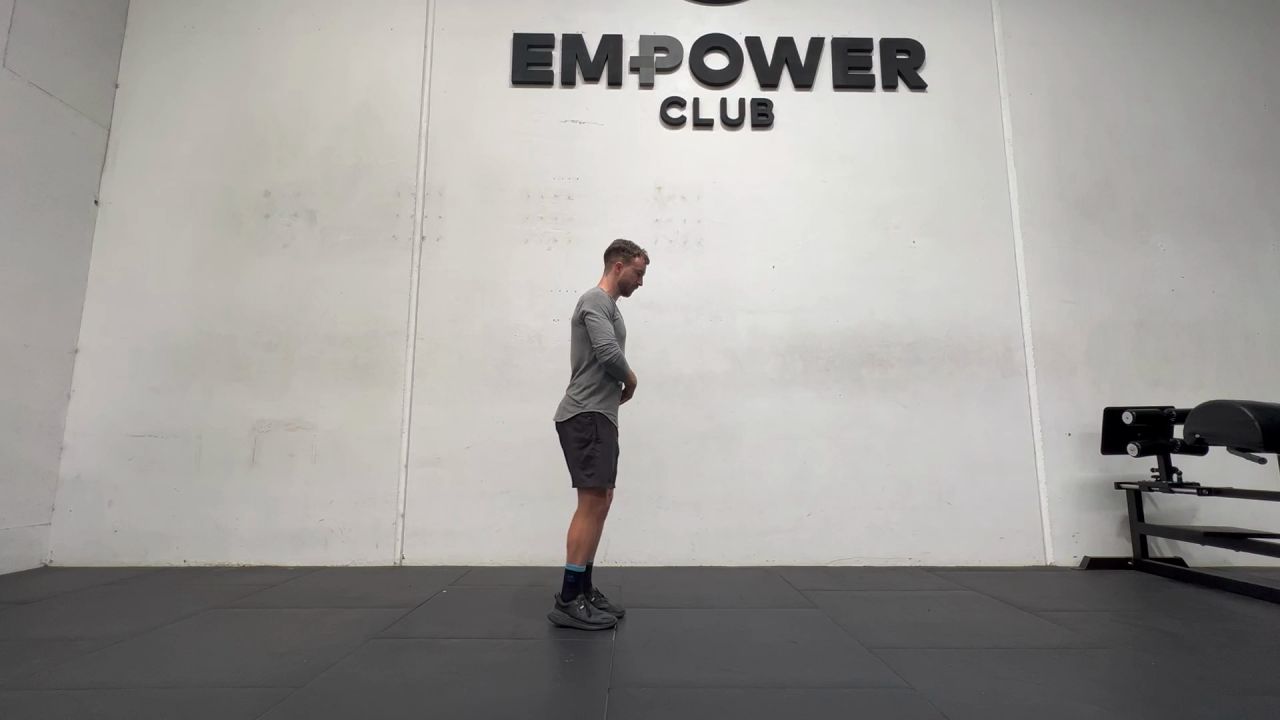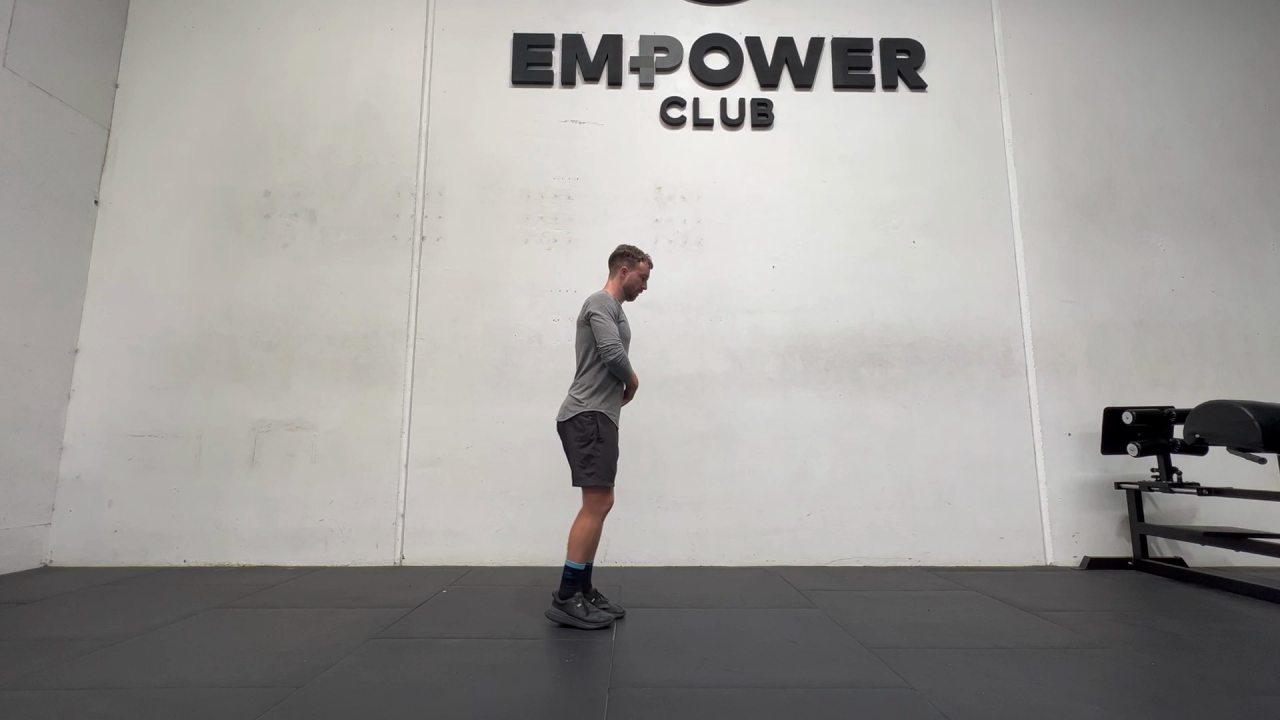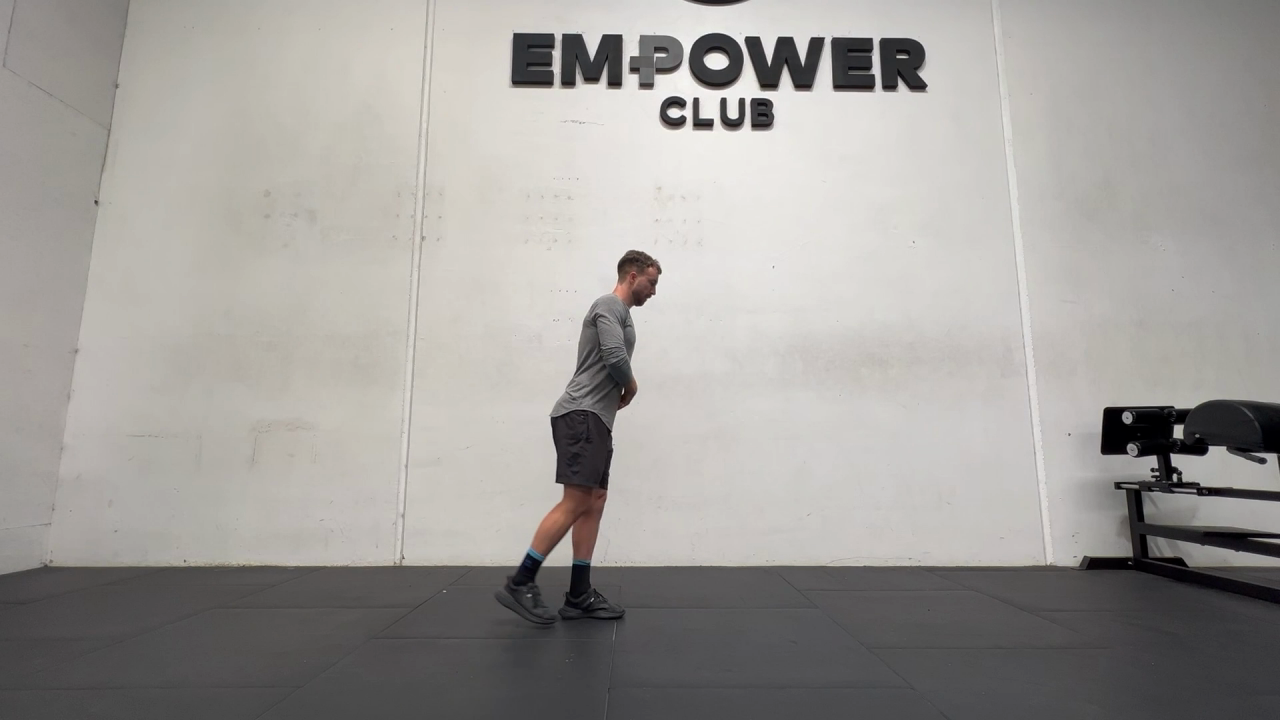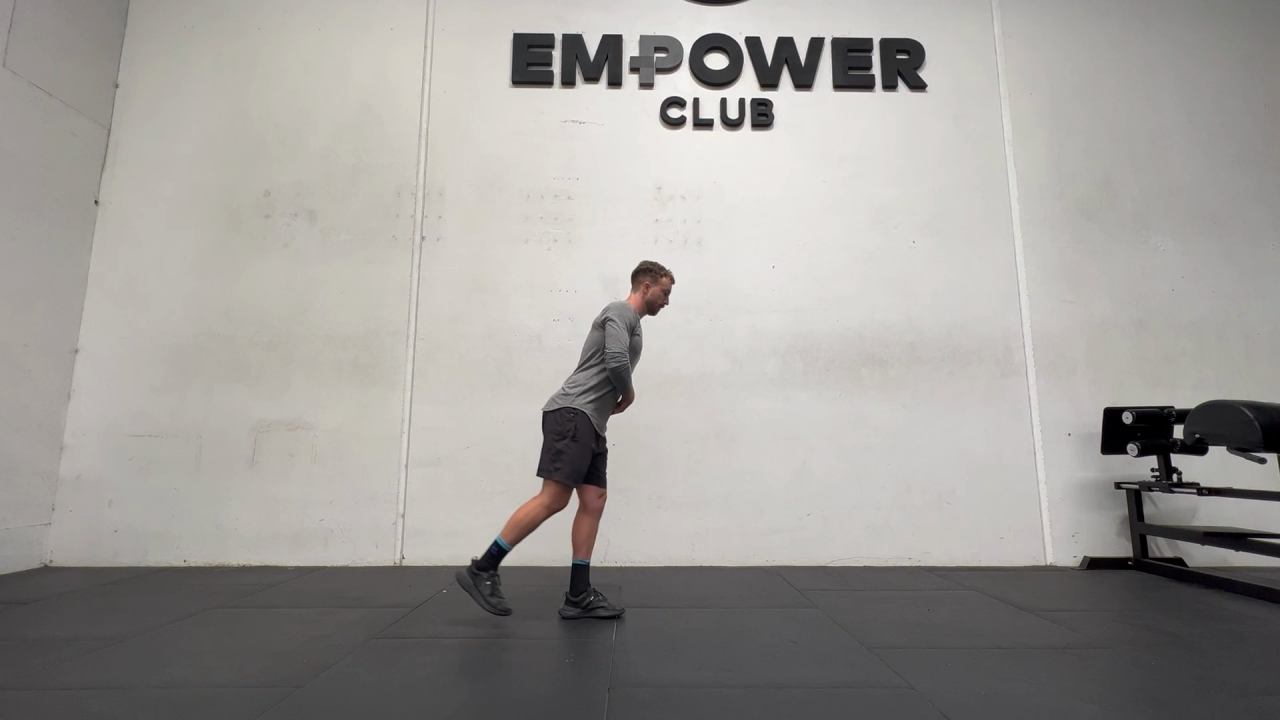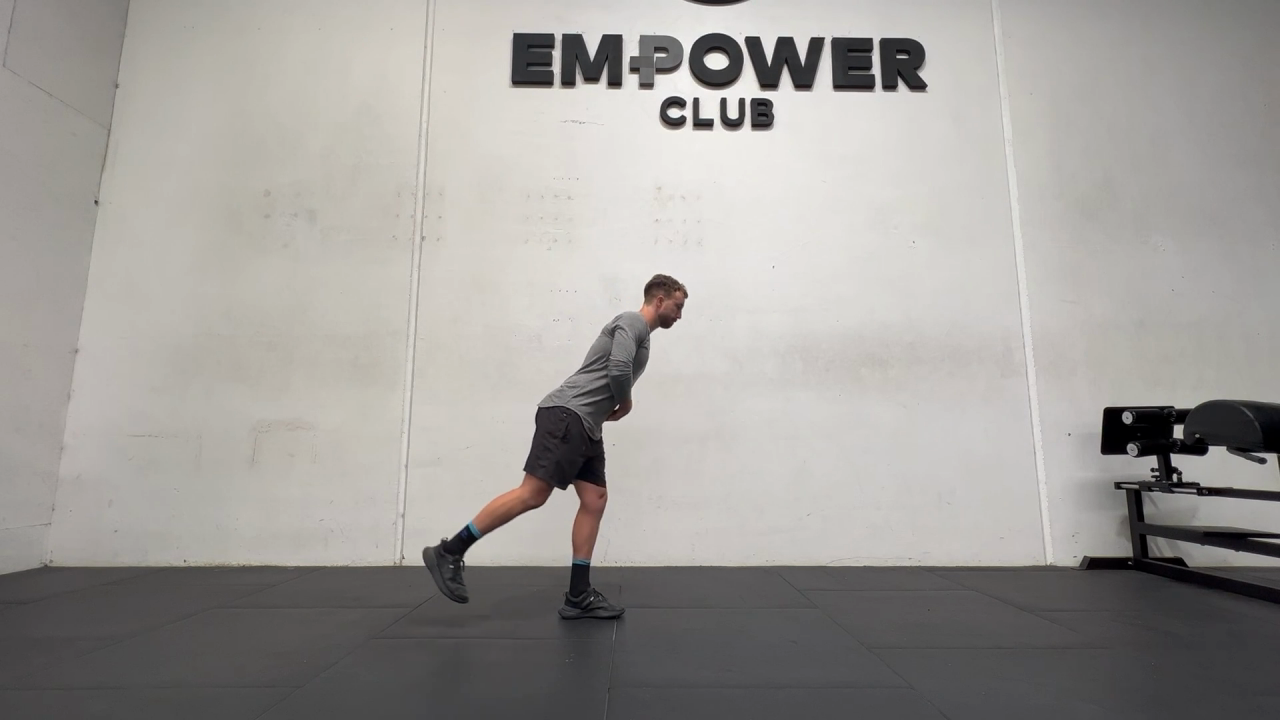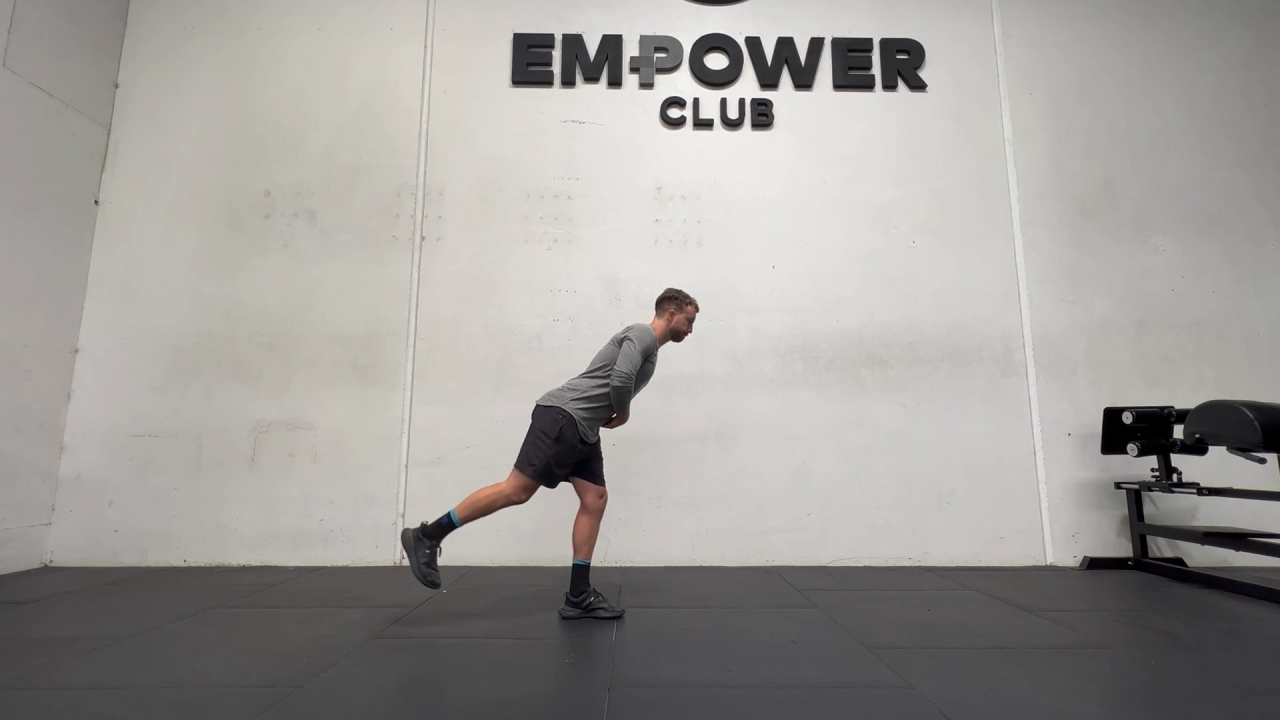
dt=0.3s
person 1, frame 1
left shoulder: (607, 305)
right shoulder: (595, 301)
right elbow: (609, 355)
left wrist: (624, 381)
right wrist: (630, 379)
left hip: (599, 416)
right hip: (587, 416)
left knee: (601, 502)
right knee: (592, 503)
left ankle: (583, 590)
right ankle: (569, 600)
person 1, frame 2
left shoulder: (611, 308)
right shoulder: (600, 303)
right elbow: (612, 355)
left wrist: (625, 383)
right wrist: (632, 380)
left hip: (599, 417)
right hip: (588, 416)
left knee: (599, 504)
right knee: (597, 503)
left ankle: (581, 592)
right ankle: (566, 596)
person 1, frame 3
left shoulder: (618, 313)
right shoulder: (609, 306)
right elbow: (615, 358)
left wrist: (622, 389)
right wrist: (631, 386)
left hip: (595, 418)
right hip: (581, 415)
left knee: (594, 503)
right knee: (577, 502)
left ankle: (579, 594)
right ankle: (520, 584)
person 1, frame 4
left shoulder: (630, 321)
right shoulder: (621, 312)
right elbow: (616, 362)
left wrist: (619, 397)
right wrist: (629, 394)
left hip: (591, 422)
right hip: (572, 414)
left knee: (593, 501)
right knee: (552, 499)
left ankle: (579, 594)
right ankle: (482, 570)
person 1, frame 5
left shoulder: (640, 334)
right shoulder: (632, 322)
right elbow: (618, 370)
left wrist: (617, 405)
right wrist: (625, 403)
left hip: (586, 425)
right hip: (567, 415)
left knee: (595, 501)
right knee: (532, 495)
left ankle: (579, 595)
right ankle: (449, 552)
person 1, frame 6
left shoulder: (648, 346)
right shoulder: (642, 335)
right elbow: (620, 380)
left wrist: (614, 415)
right wrist: (623, 413)
left hip: (583, 429)
right hip: (562, 416)
left knee: (595, 500)
right knee: (516, 491)
left ankle: (579, 596)
right ankle: (427, 536)
